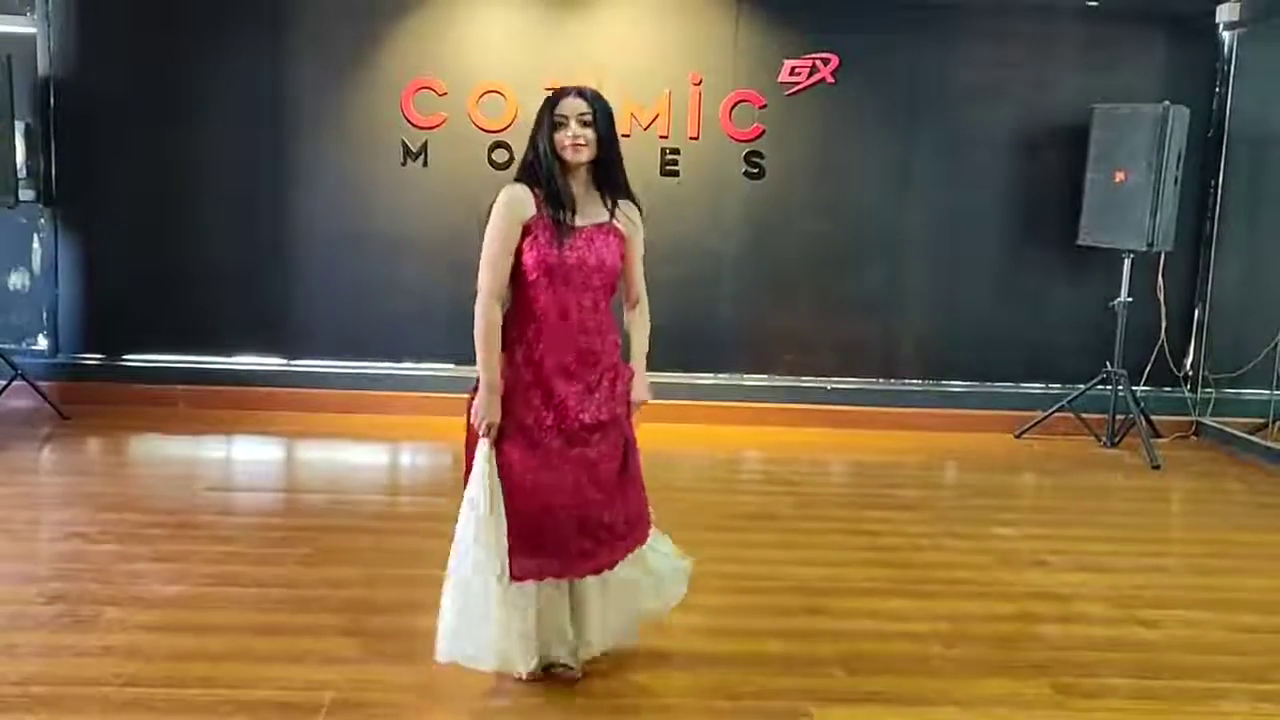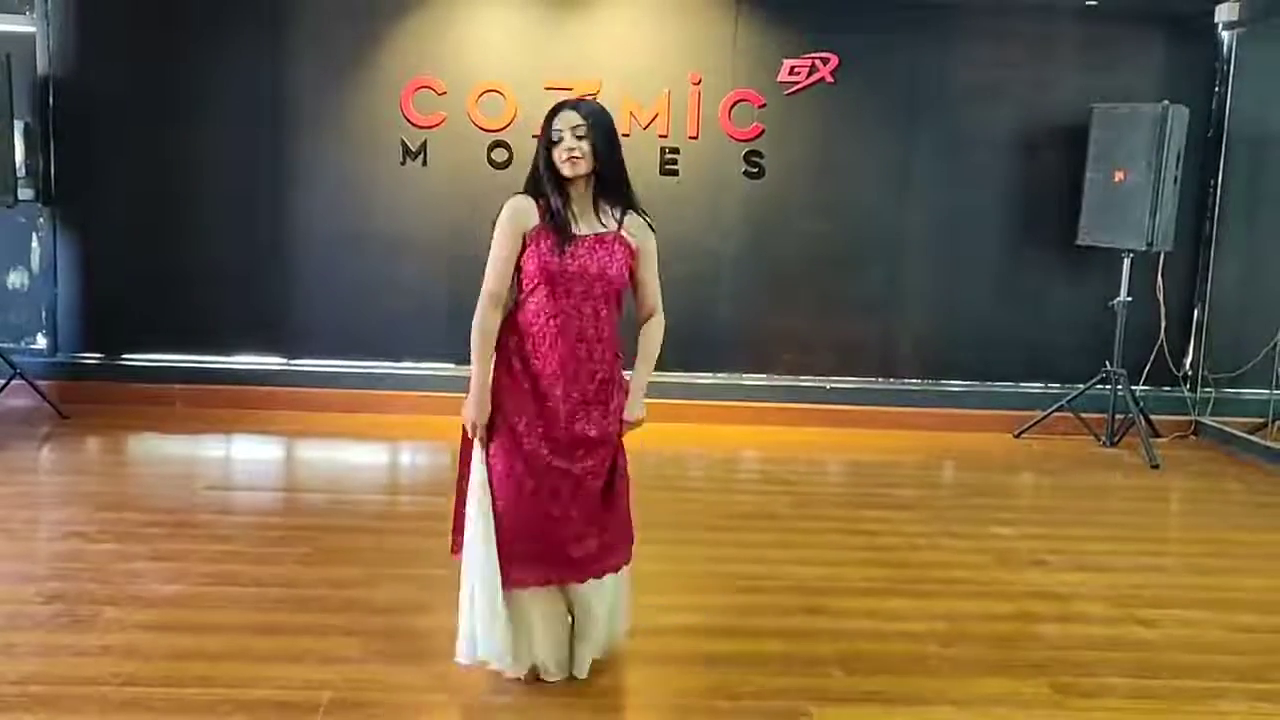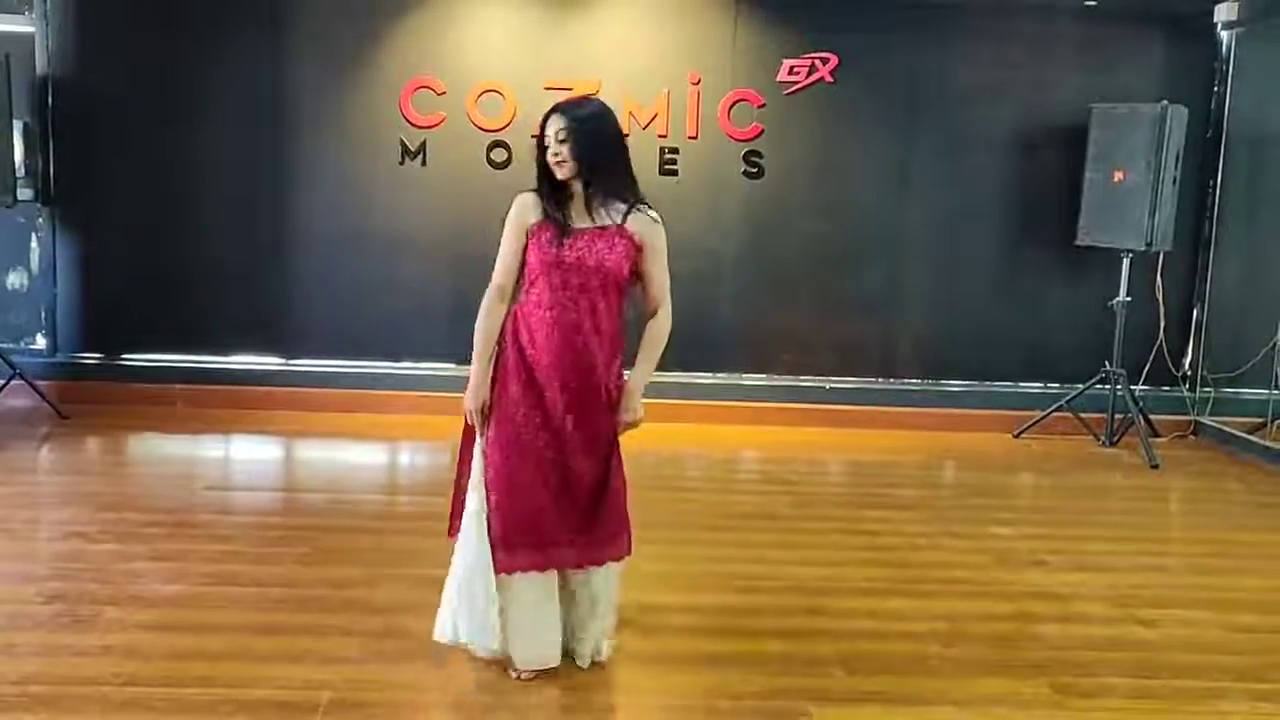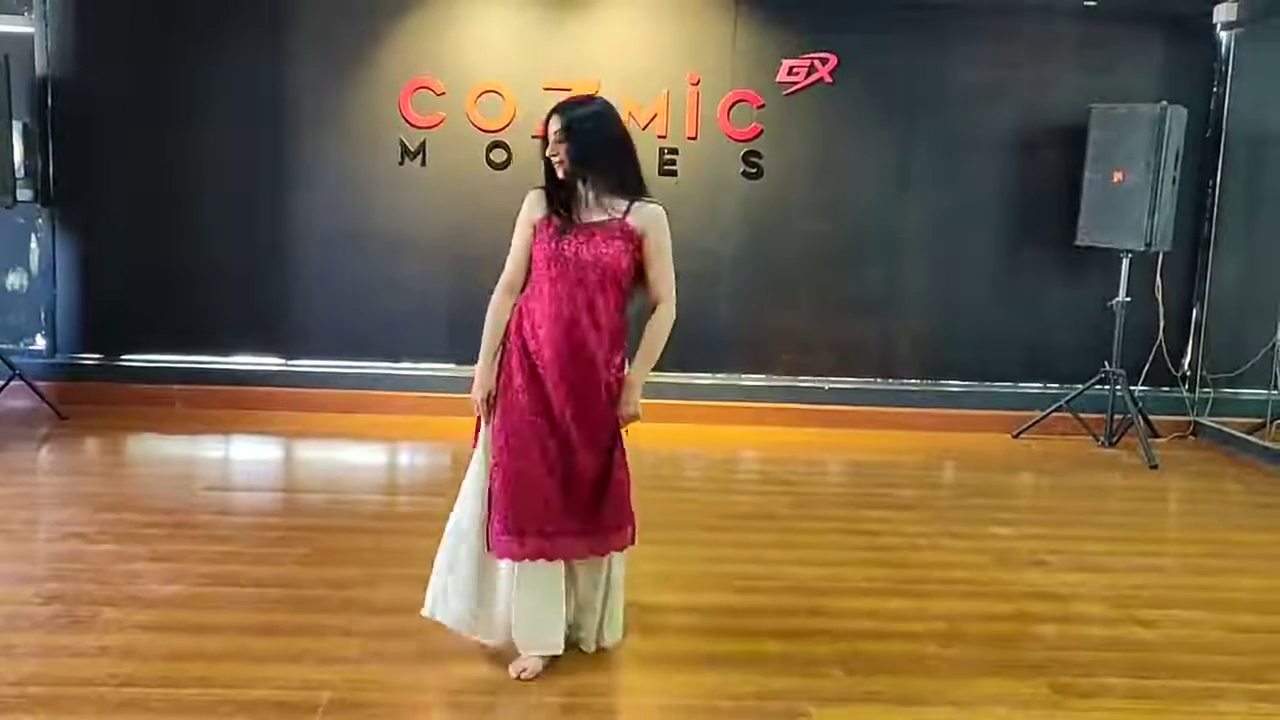
dt=0.2s
person 1, frame 1
left shoulder: (624, 214)
right shoulder: (519, 201)
left elbow: (636, 301)
right elbow: (489, 299)
left wrist: (638, 374)
right wrist: (489, 389)
left hip: (598, 388)
right hip: (528, 384)
left knee: (596, 512)
right knee: (529, 513)
left ankle: (577, 636)
right ankle: (533, 641)
person 1, frame 2
left shoulder: (633, 227)
right shoulder: (523, 213)
left elbow: (653, 315)
right elbow: (491, 304)
left wrist: (637, 391)
right wrist: (479, 391)
left hip: (595, 399)
right hip: (523, 391)
left knee: (590, 523)
right knee: (523, 520)
left ankle: (581, 640)
right ankle: (533, 643)
person 1, frame 3
left shoulder: (641, 223)
right shoulder: (530, 209)
left elbow: (660, 312)
right elbow: (498, 294)
left wrist: (636, 390)
right wrist: (478, 378)
left hip: (593, 389)
right hip: (523, 380)
left knee: (588, 513)
right knee: (520, 509)
left ankle: (581, 629)
right ankle: (529, 638)
person 1, frame 4
left shoulder: (644, 217)
right shoulder: (540, 204)
left elbow: (664, 306)
right elbow: (508, 288)
left wrist: (634, 384)
right wrist: (485, 367)
left hip: (595, 380)
right hip: (527, 372)
left knee: (590, 503)
right knee: (524, 501)
left ankle: (586, 619)
right ankle: (535, 634)
